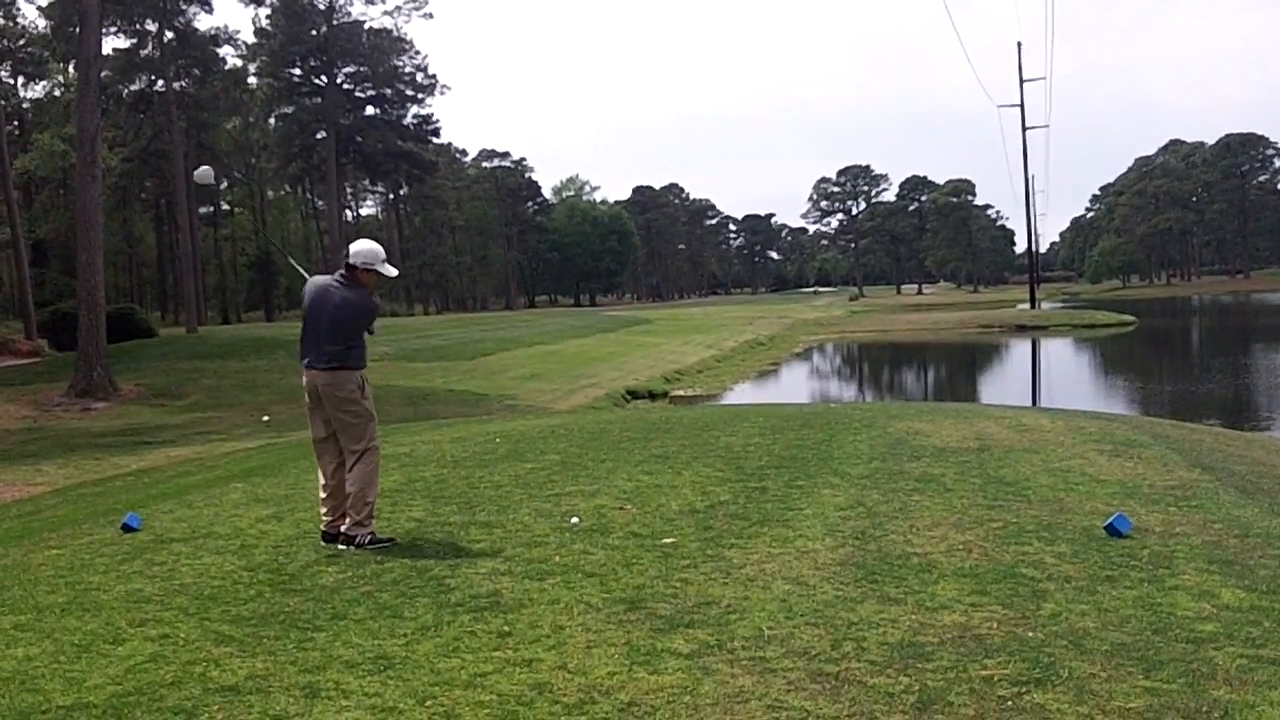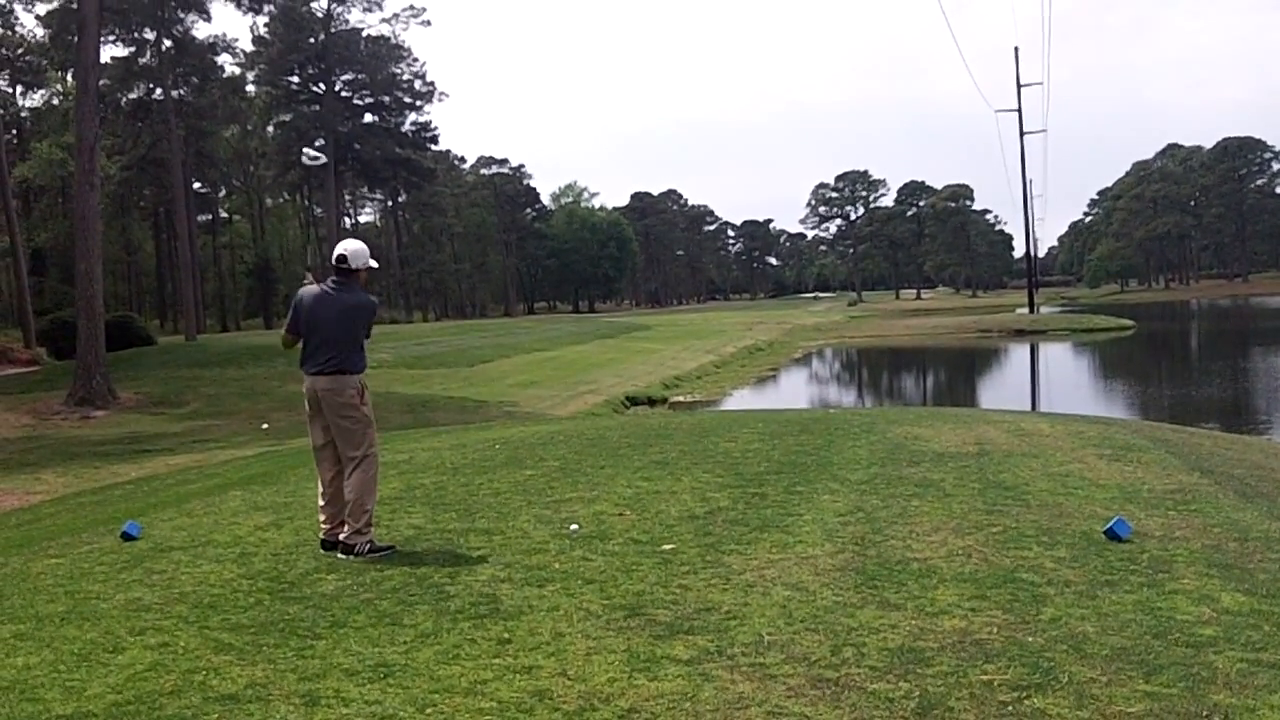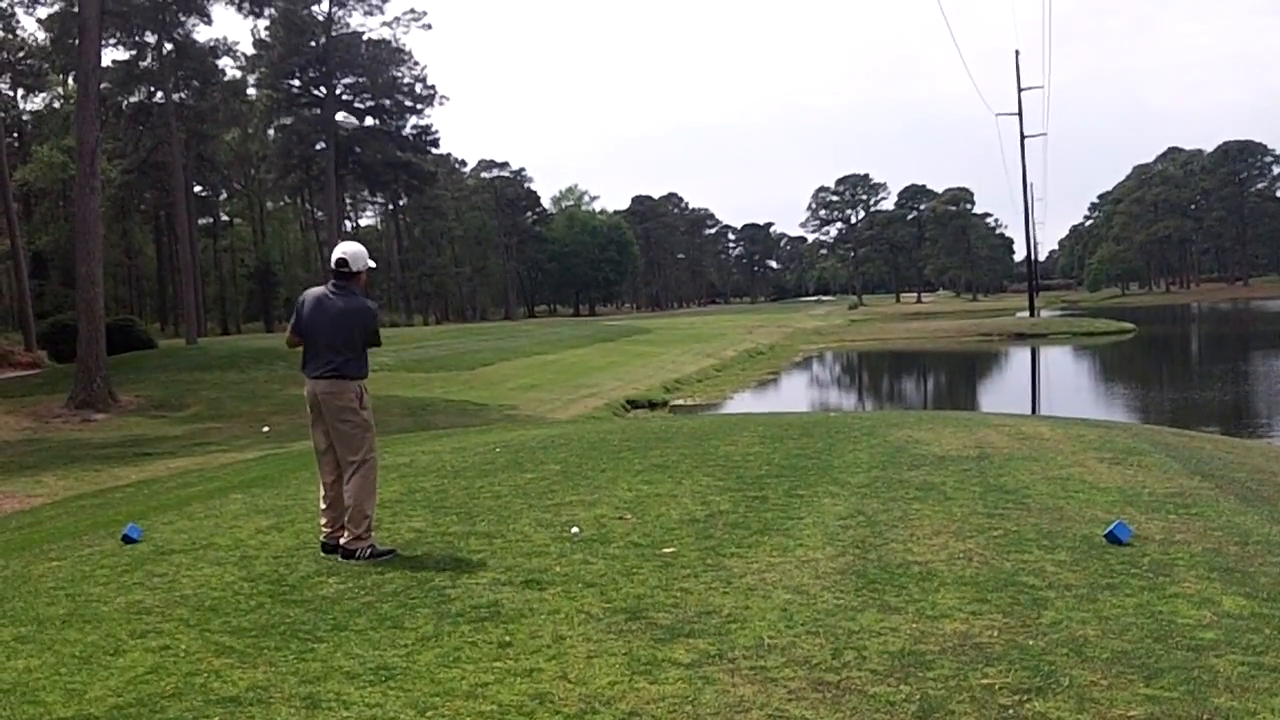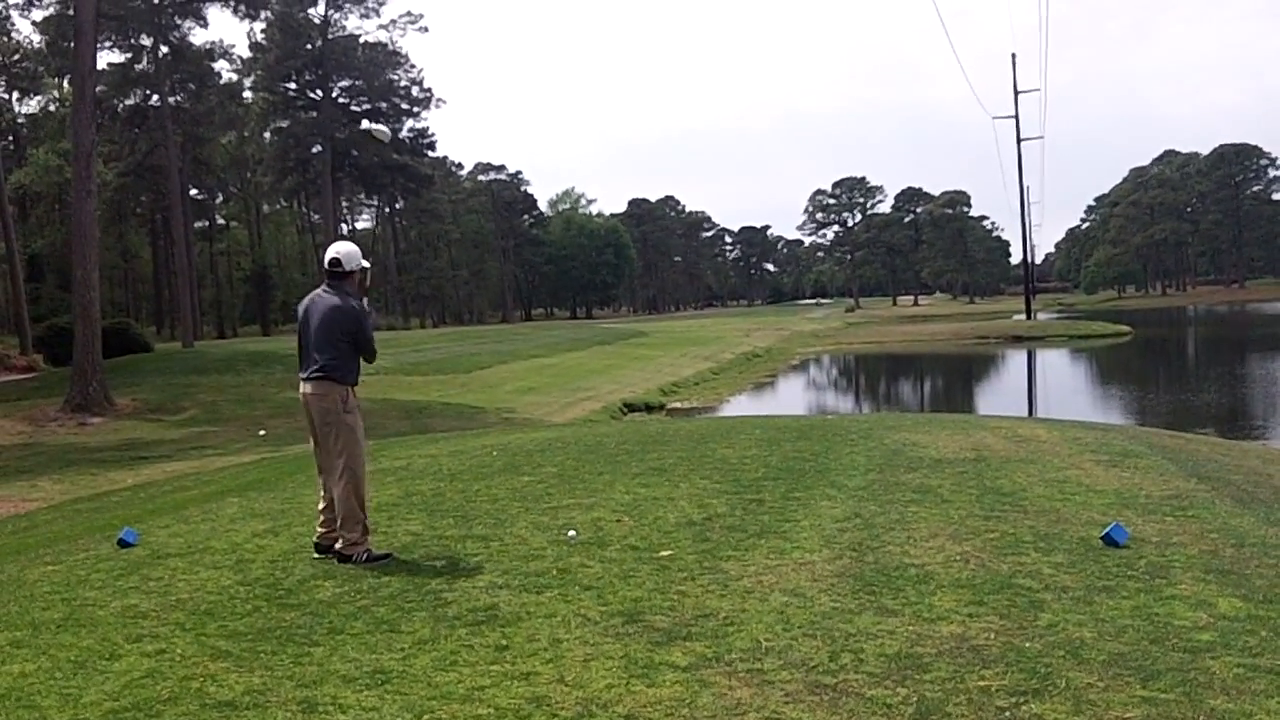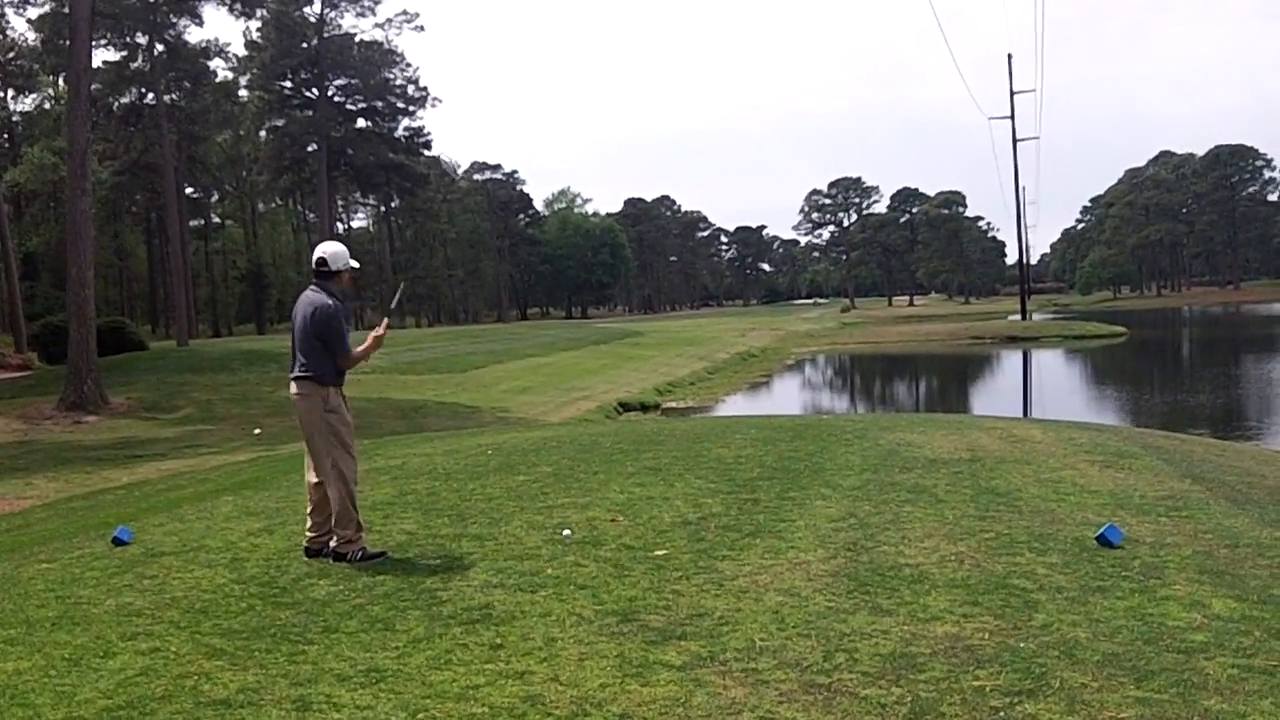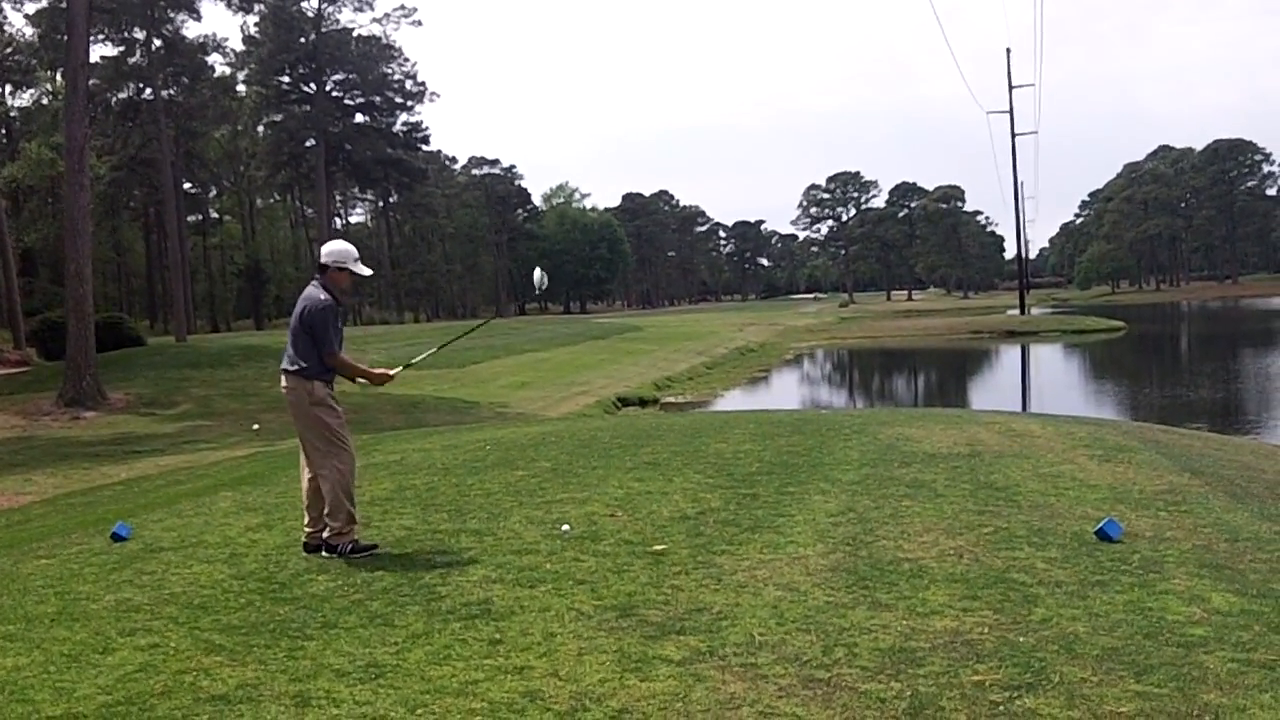
dt=0.3s
person 1, frame 1
left shoulder: (313, 286)
right shoulder: (366, 304)
left hip: (312, 377)
right hip: (345, 380)
left knee: (329, 455)
right knee: (363, 453)
left ankle: (332, 525)
right ankle: (356, 530)
person 1, frame 2
left shoulder: (306, 296)
right shoulder: (366, 304)
left elbow: (288, 341)
left hip: (313, 384)
right hip: (345, 386)
left knee: (328, 462)
right knee: (361, 460)
left ankle: (331, 532)
right ankle: (355, 538)
person 1, frame 3
left shoulder: (309, 298)
right shoulder: (364, 309)
left elbow: (291, 341)
right elbow: (372, 343)
left hip: (314, 386)
right hip: (345, 390)
left knee: (329, 465)
right knee: (360, 464)
left ankle: (332, 534)
right ankle: (355, 542)
person 1, frame 4
left shoulder: (308, 302)
right shoulder: (352, 309)
right elbow: (370, 356)
right wrist: (364, 323)
left hip: (310, 388)
right hip: (335, 392)
left knee: (330, 468)
right knee: (349, 468)
left ankle: (326, 537)
right ankle: (351, 546)
person 1, frame 5
left shoulder: (307, 299)
right shoulder: (329, 308)
right elbow: (344, 361)
left wrist: (363, 348)
right wrist: (372, 343)
left hip: (307, 389)
right hip: (321, 393)
left knee: (320, 468)
right knee: (340, 467)
left ankle: (318, 540)
right ankle: (346, 544)
person 1, frame 6
left shoulder: (315, 295)
right shoulder: (322, 304)
right elbow: (332, 359)
left wrist: (359, 375)
right wrist: (370, 375)
left hip: (304, 385)
right hip: (309, 388)
left knee: (315, 463)
right knee: (337, 459)
left ankle: (315, 535)
right ankle: (339, 537)
